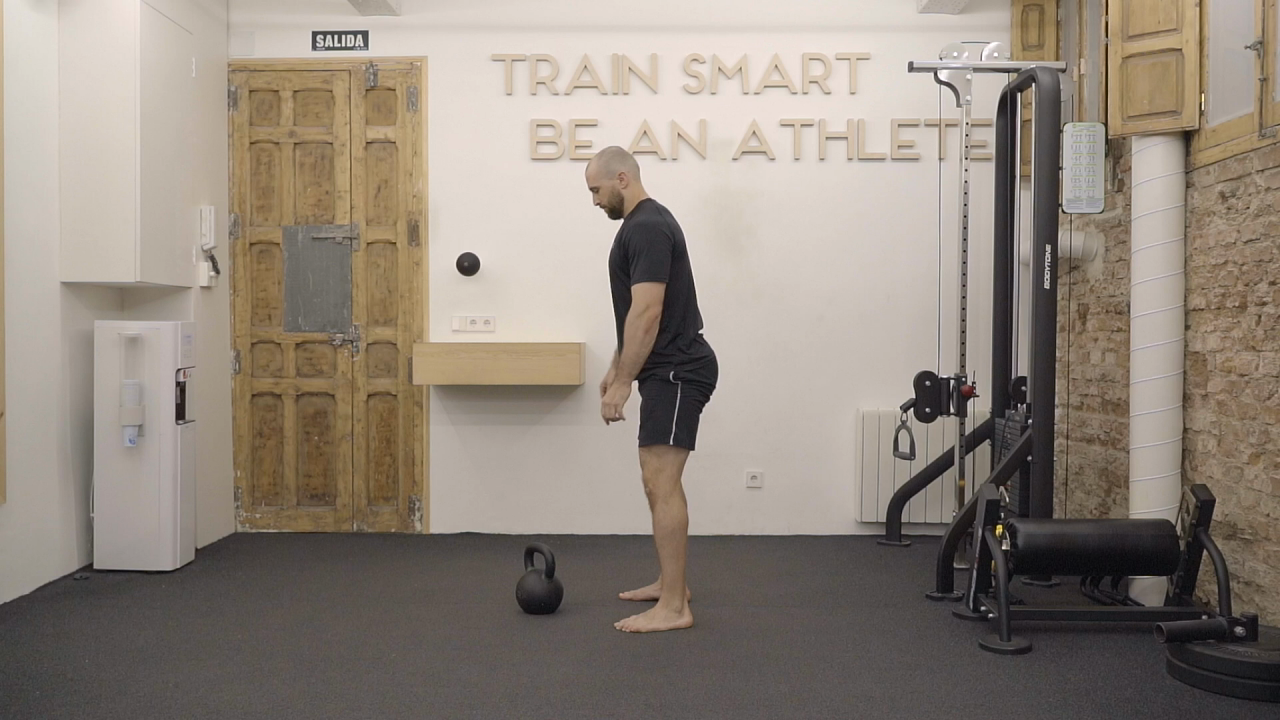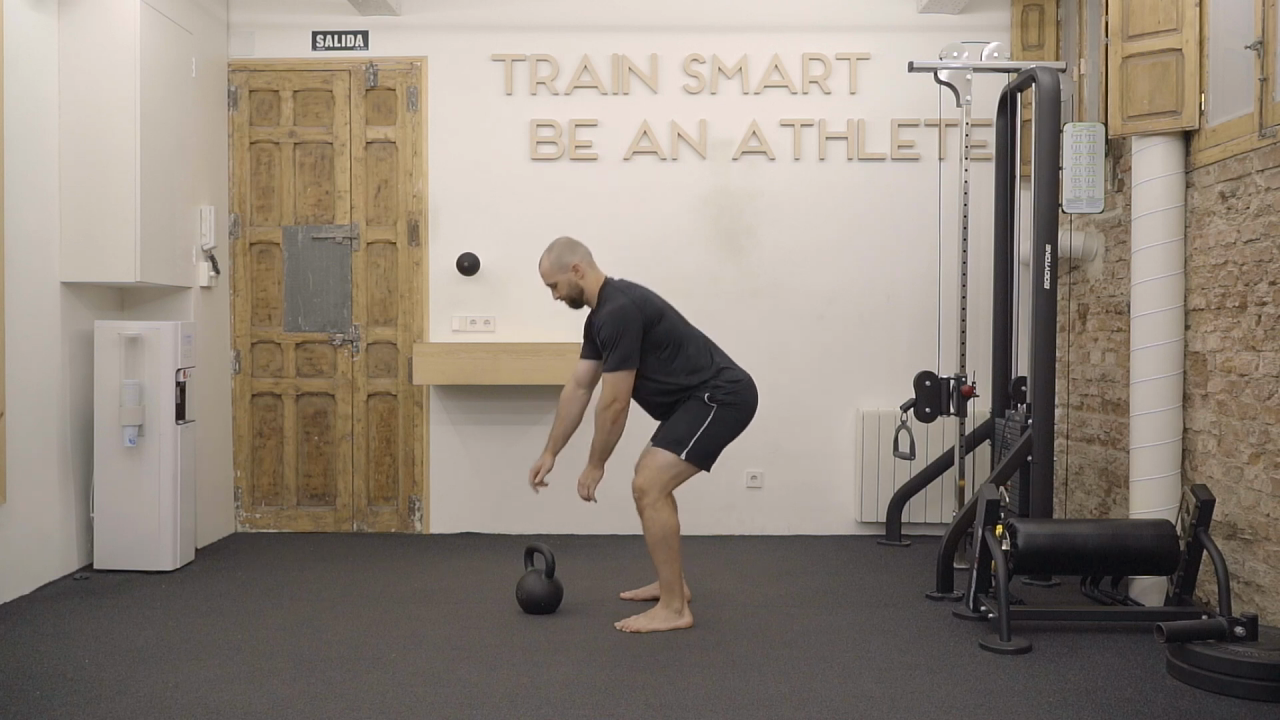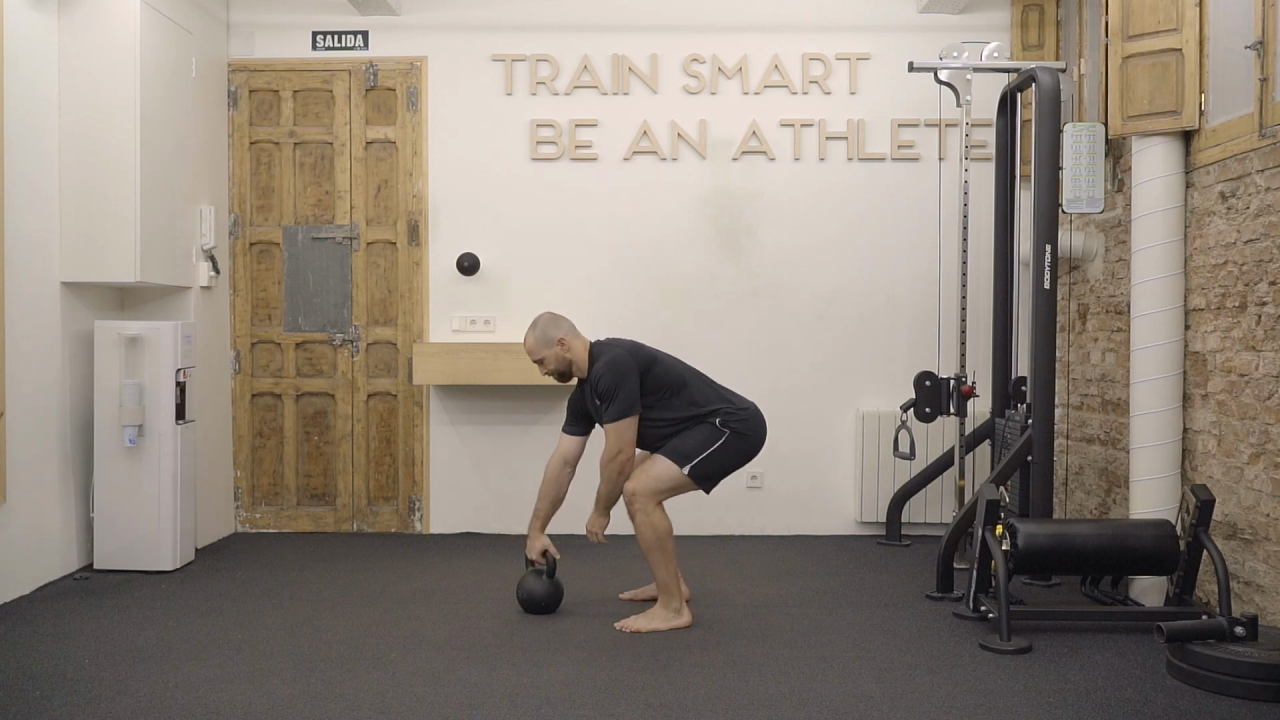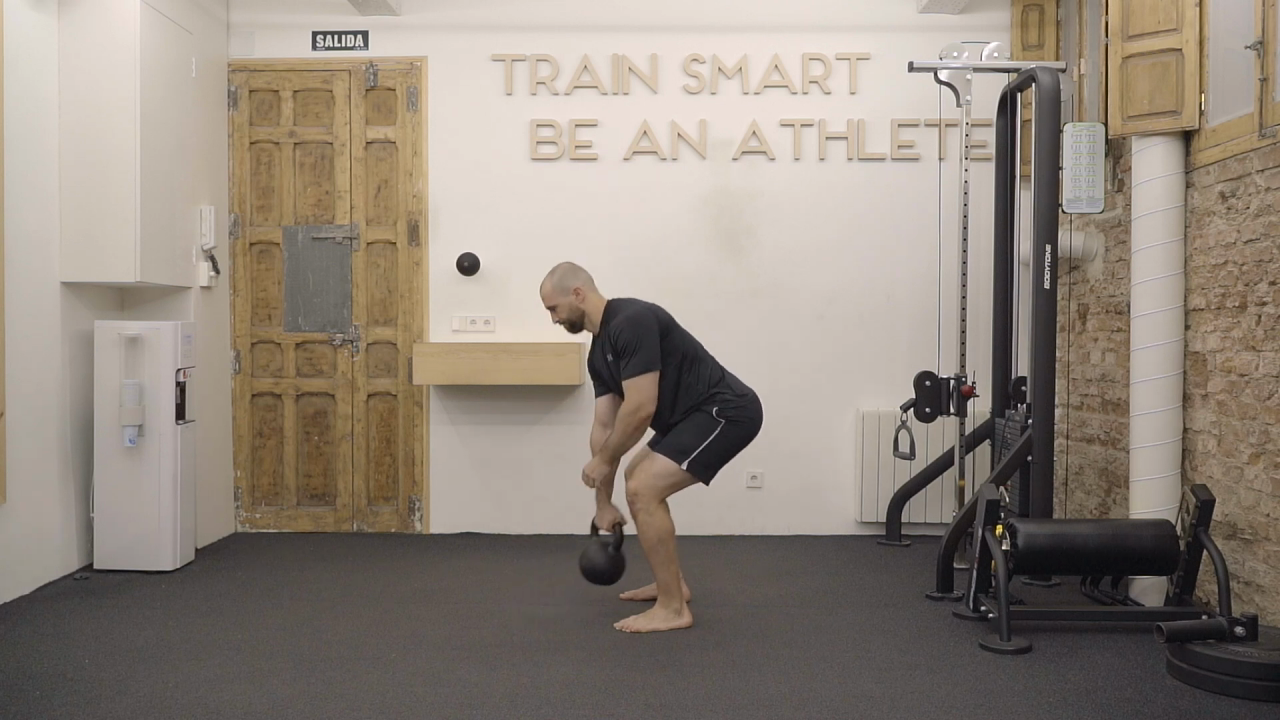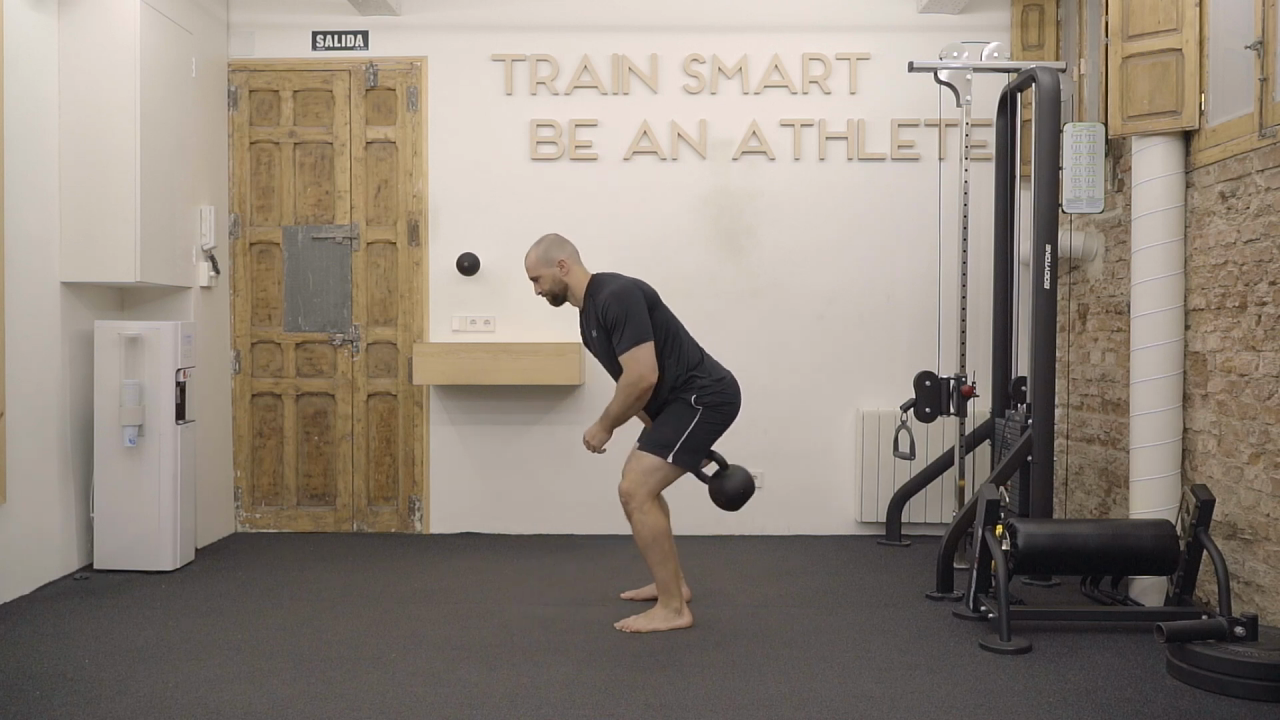
dt=0.4s
person 1, frame 1
left shoulder: (647, 228)
right shoulder: (645, 224)
left elbow: (647, 313)
left wrist: (621, 385)
right wrist: (616, 372)
left hip: (677, 372)
right hip: (674, 369)
left knee: (660, 484)
right knee: (660, 481)
left ankle: (674, 607)
right ankle: (671, 582)
person 1, frame 2
left shoulder: (619, 313)
right shoulder: (602, 316)
left elbow: (613, 403)
right elbow: (577, 388)
left wrist: (593, 467)
right wrist: (548, 455)
left hip: (724, 397)
right hip: (709, 397)
left knee: (648, 485)
right knee: (650, 479)
left ankle: (673, 608)
right ankle: (672, 584)
person 1, frame 3
left shoulder: (614, 366)
right shoulder: (585, 391)
left elbow: (620, 454)
right elbow: (562, 463)
left wrist: (600, 513)
right wrist: (536, 530)
left hip: (732, 427)
right hip: (715, 426)
left knee: (639, 493)
right knee: (635, 483)
left ankle: (672, 607)
right ankle: (671, 584)
person 1, frame 4
left shoulder: (632, 322)
right shoulder: (600, 348)
left elbow: (640, 408)
right elbow: (604, 426)
left wrist: (602, 462)
right wrist: (604, 502)
left hip: (725, 411)
right hip: (702, 412)
left knee: (642, 490)
right knee: (643, 484)
left ankle: (672, 609)
right ankle: (672, 583)
person 1, frame 5
left shoulder: (617, 297)
right shoulder: (589, 315)
left elbow: (642, 377)
right elbow: (634, 383)
left wrist: (603, 426)
right wrist: (678, 446)
left hip: (704, 397)
right hip: (685, 398)
left knee: (634, 490)
right knee: (639, 482)
left ankle: (672, 608)
right ankle: (673, 584)
